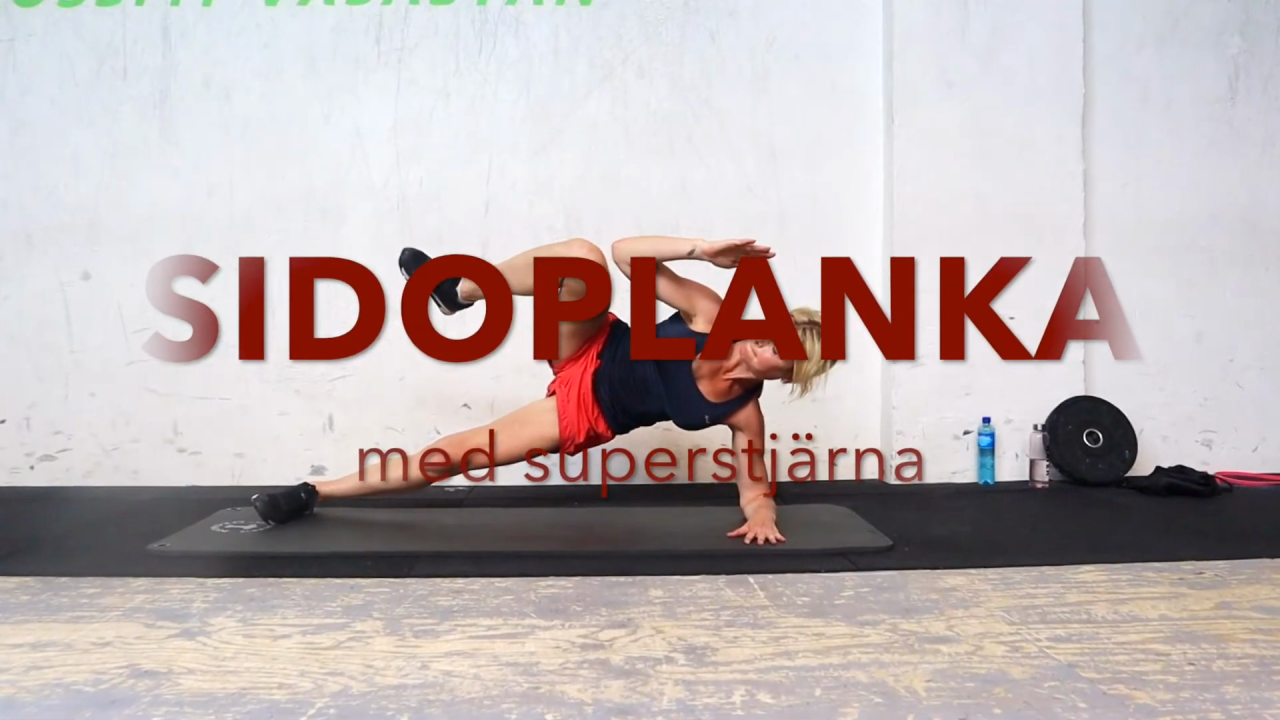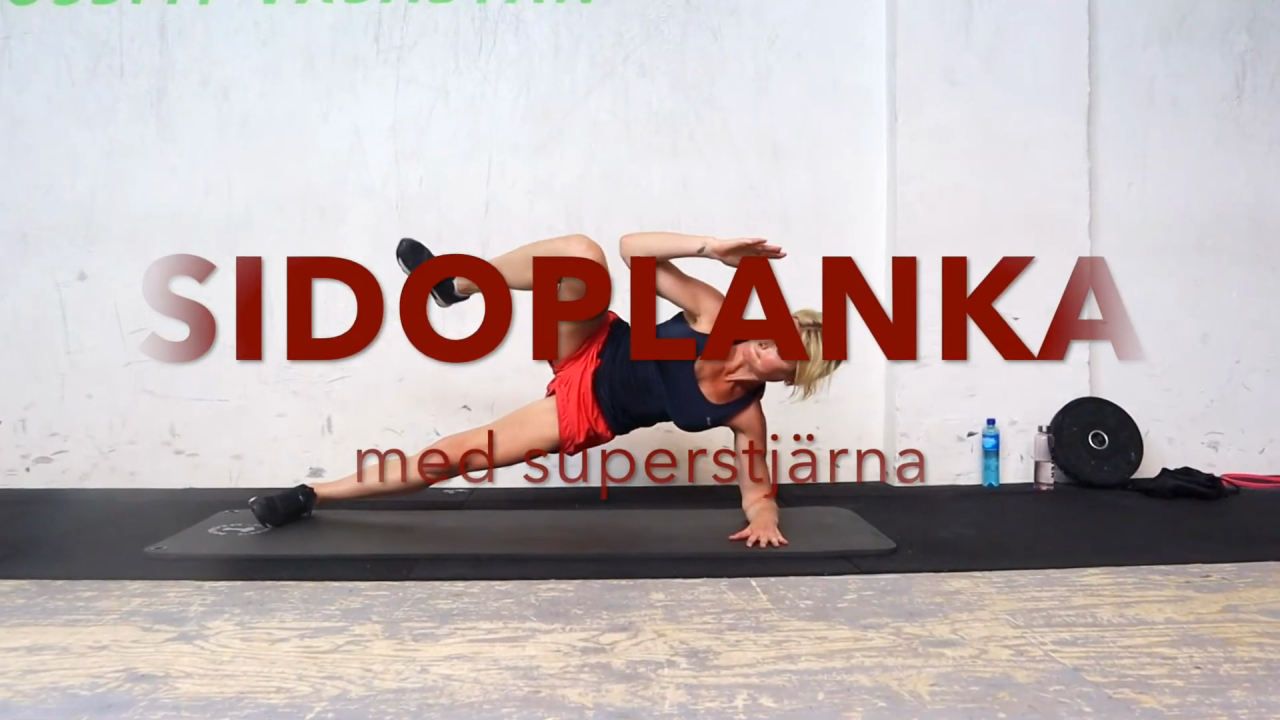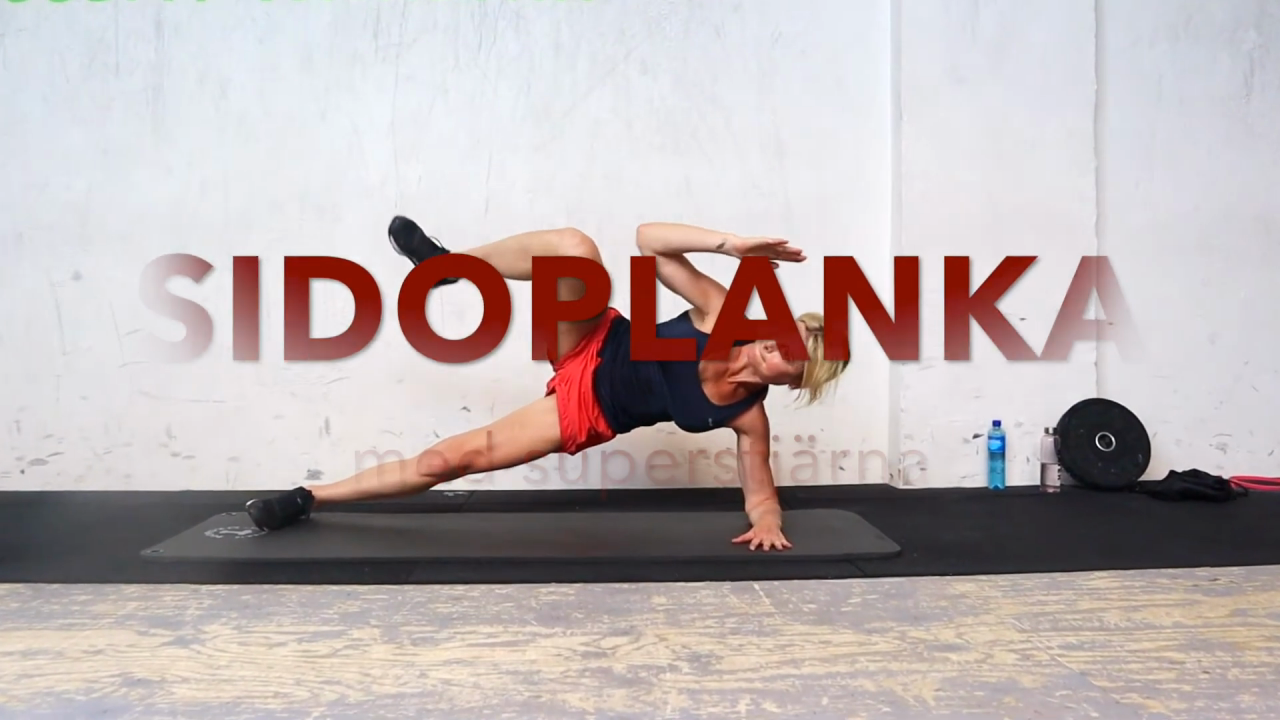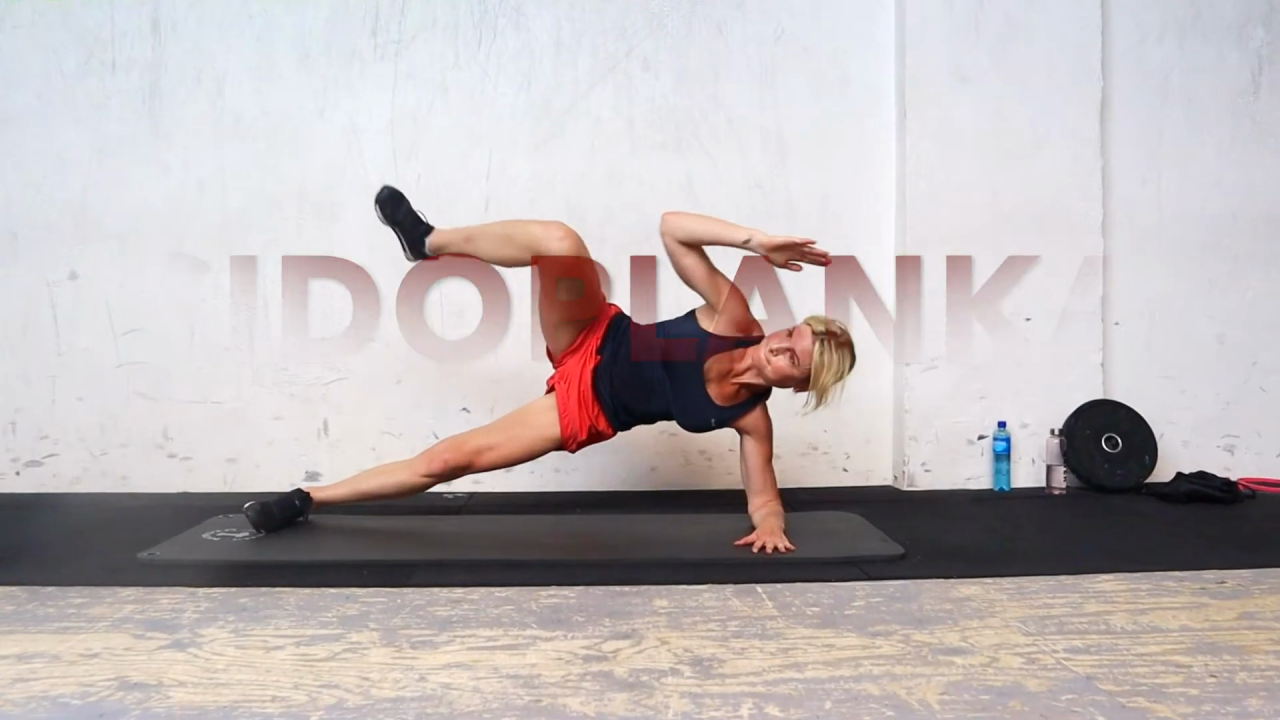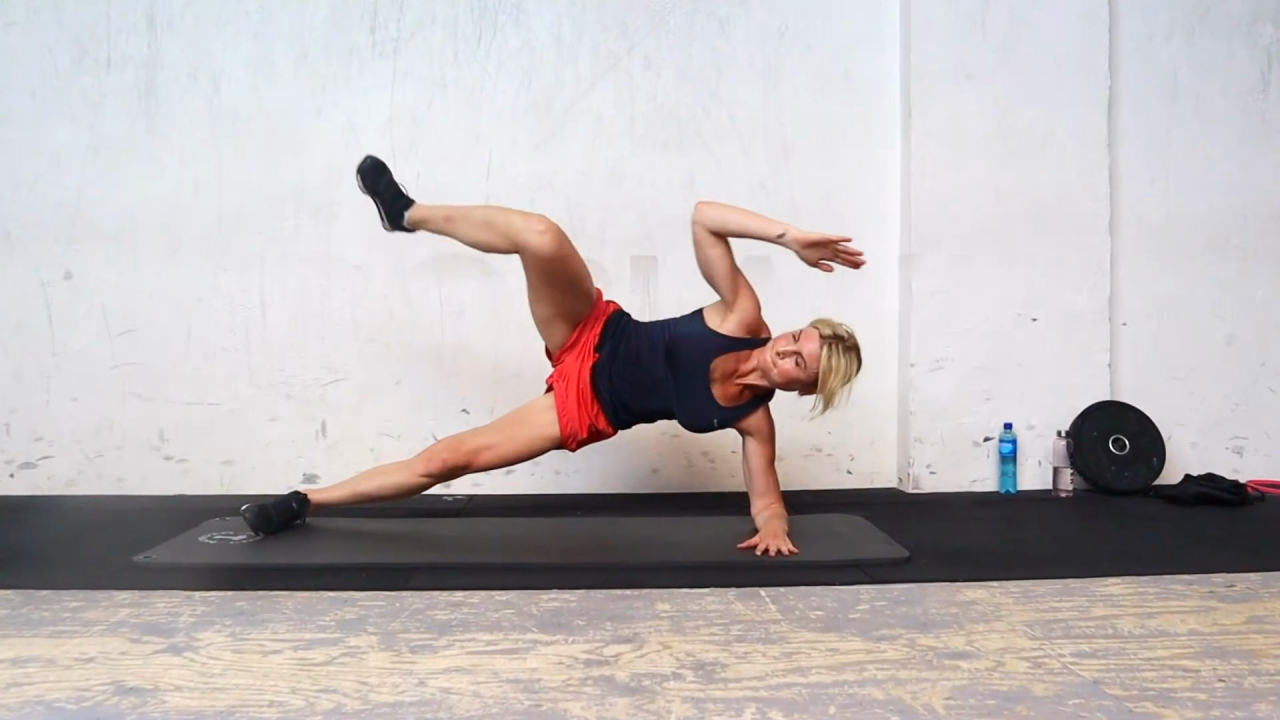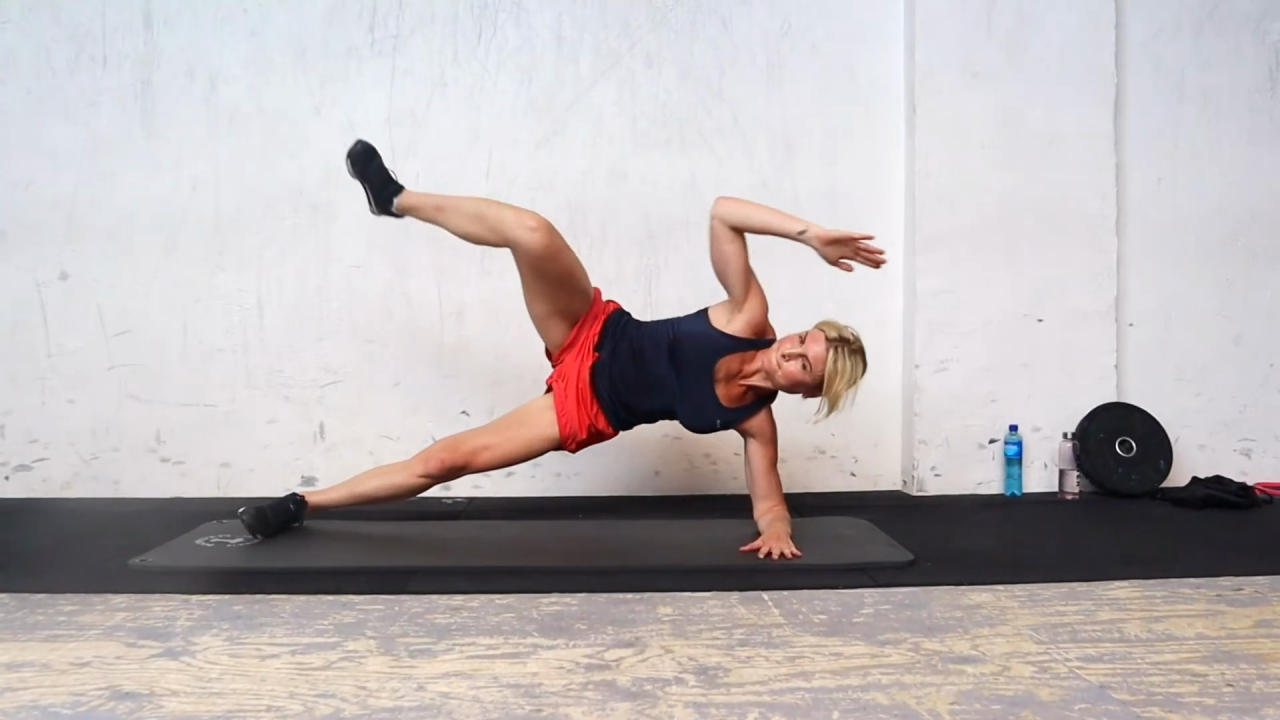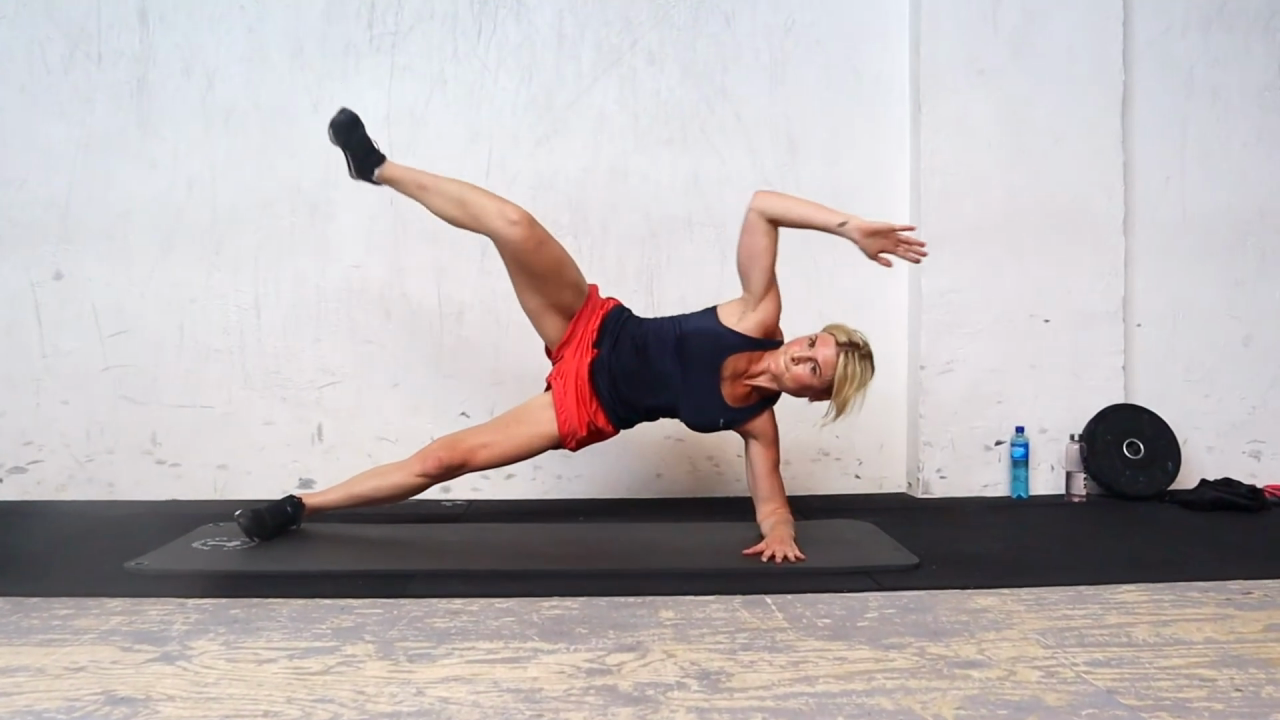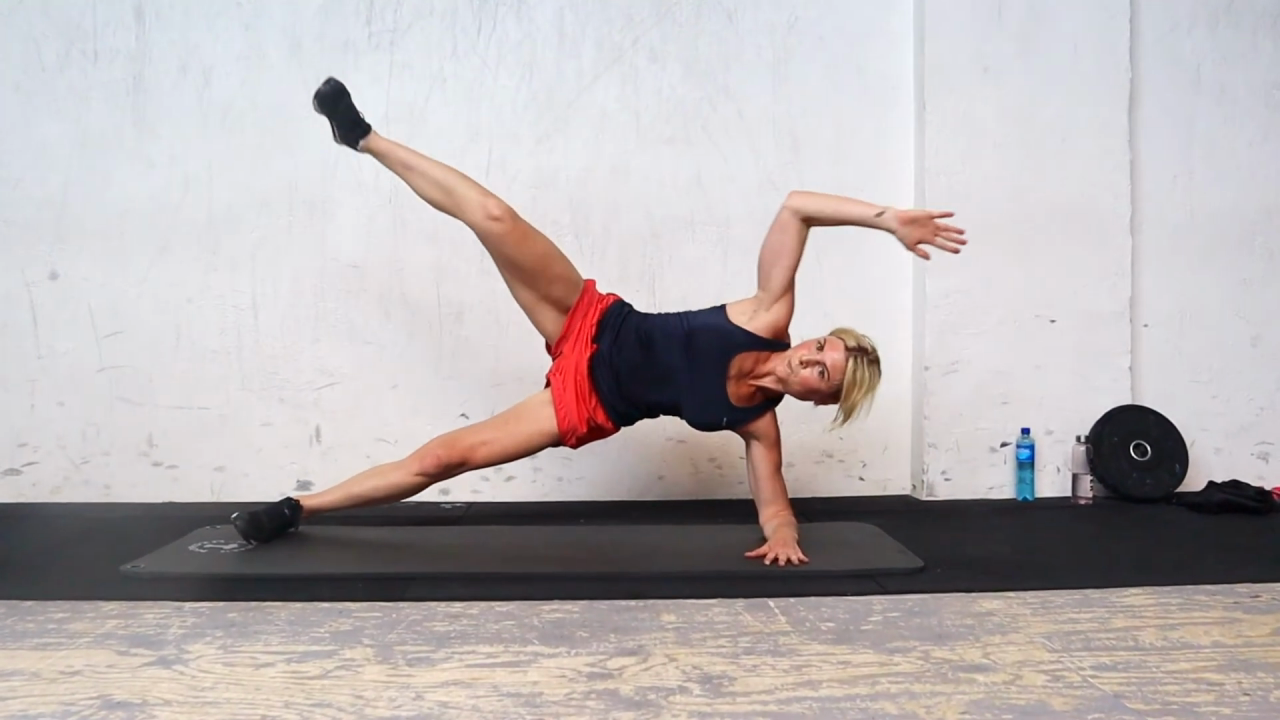
dt=0.3s
person 1, frame 1
left shoulder: (743, 414)
right shoulder: (711, 315)
left elbow: (755, 486)
right elbow: (625, 252)
left wrist: (761, 518)
right wrist: (702, 250)
left hip: (588, 419)
right hip: (590, 361)
left knee: (455, 453)
right knee: (583, 257)
left ankle: (314, 493)
right ankle: (461, 290)
person 1, frame 2
left shoulder: (745, 416)
right shoulder: (716, 316)
left elbow: (758, 489)
right elbow: (632, 247)
left wrist: (764, 521)
right wrist: (713, 247)
left hip: (586, 419)
right hip: (593, 359)
left knee: (454, 454)
right knee: (582, 252)
left ankle: (310, 495)
right ankle: (456, 282)
person 1, frame 3
left shoulder: (748, 417)
right shoulder: (724, 316)
left elbow: (760, 493)
right elbow: (648, 239)
left wrist: (767, 525)
right wrist: (731, 244)
left hip: (587, 417)
right hip: (591, 355)
left knee: (452, 457)
right knee: (576, 249)
left ankle: (309, 498)
right ankle: (448, 263)
person 1, frame 4
left shoulder: (751, 417)
right shoulder: (733, 316)
left elbow: (764, 495)
right elbow: (671, 227)
left wrist: (770, 527)
right wrist: (757, 240)
left hip: (587, 414)
right hip: (592, 348)
left knee: (448, 460)
right knee: (559, 241)
left ankle: (307, 499)
right ankle: (430, 240)
person 1, frame 5
left shoulder: (752, 418)
right shoulder: (743, 317)
left elbow: (766, 496)
right elbow: (703, 216)
left wrist: (774, 529)
right wrist: (788, 236)
left hip: (588, 411)
right hip: (592, 344)
left knee: (447, 458)
right knee: (541, 237)
left ankle: (304, 502)
right ankle: (410, 213)
person 1, frame 6
left shoulder: (756, 421)
right shoulder: (751, 319)
left elbow: (769, 497)
right elbow: (723, 212)
left wrist: (777, 533)
right wrist: (810, 233)
left hip: (590, 413)
right hip: (594, 341)
left knee: (447, 459)
right knee: (532, 230)
left ankle: (302, 503)
right ankle: (394, 196)
person 1, frame 7
left shoulder: (758, 421)
right shoulder: (760, 319)
left elbow: (771, 501)
right elbow: (761, 206)
left wrist: (779, 536)
right wrist: (849, 226)
left hip: (590, 410)
right hip: (592, 337)
left knee: (444, 459)
right knee: (512, 225)
left ankle: (299, 506)
right ankle: (379, 167)
person 1, frame 8
left shoulder: (758, 424)
right shoulder: (770, 319)
left elbow: (775, 502)
right elbow: (796, 206)
left wrist: (782, 539)
right wrist: (886, 218)
left hip: (589, 404)
right hip: (593, 331)
left knee: (445, 458)
right knee: (492, 216)
left ankle: (298, 508)
right ankle: (360, 134)
